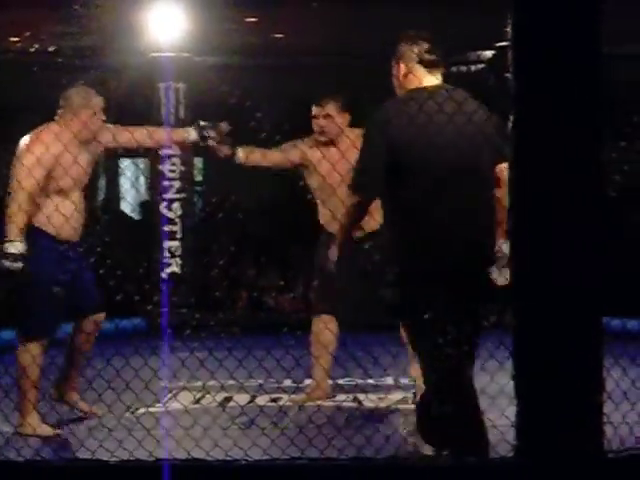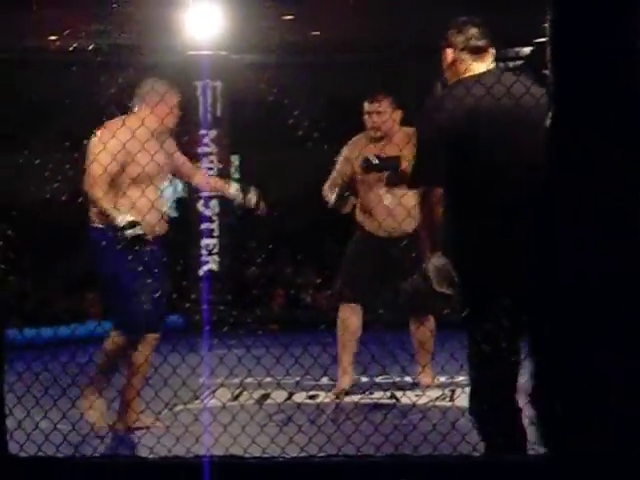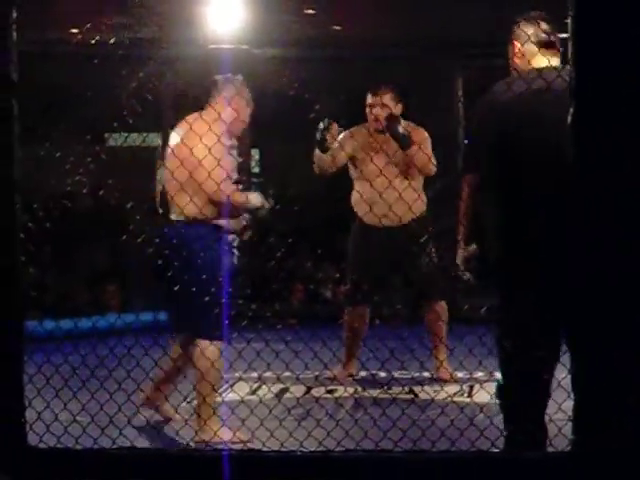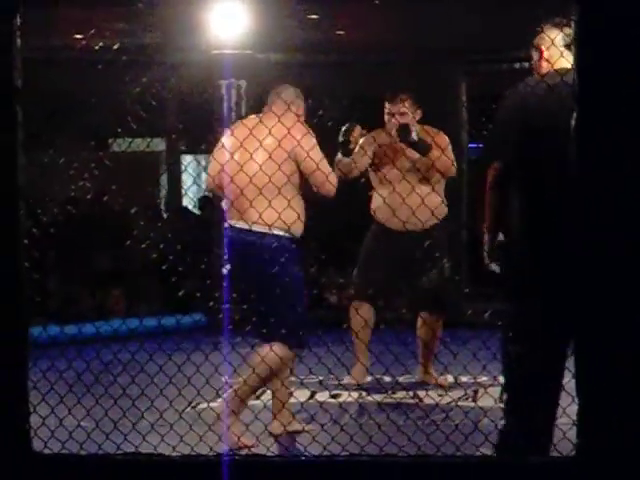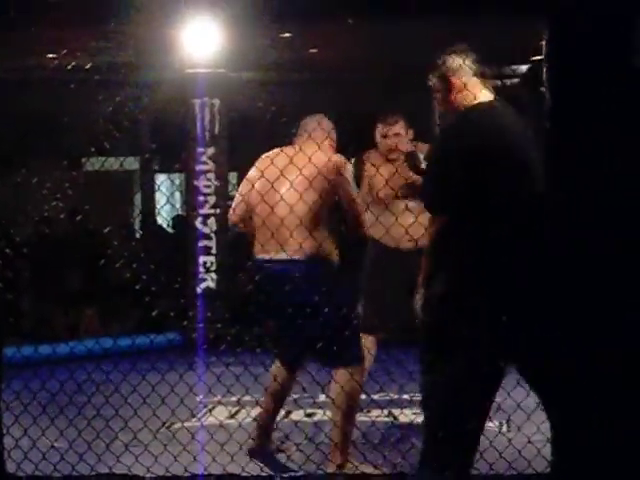
dt=0.4s
person 1, frame 1
left shoulder: (391, 117)
right shoulder: (478, 110)
left elbow: (364, 194)
right elbow: (503, 178)
left wrist: (339, 241)
right wrist: (498, 239)
left hip: (423, 254)
right hip: (475, 250)
left knee: (439, 348)
right knee: (459, 344)
left ankle: (466, 444)
right ankle: (432, 427)
person 1, frame 2
left shoulder: (444, 107)
right shoulder: (533, 92)
left elbow: (431, 189)
left wrist: (434, 250)
left hip: (484, 248)
right hip: (543, 241)
left knee: (494, 353)
left ankle: (505, 446)
person 1, frame 3
left shoulder: (502, 98)
left elbow: (475, 179)
left wrist: (465, 238)
left hip: (524, 247)
left knee: (525, 355)
left ankle: (525, 445)
person 1, frame 4
left shoulder: (525, 96)
left elbow: (499, 172)
left wrist: (491, 231)
left hip: (537, 246)
left knee: (530, 356)
left ankle: (521, 447)
person 1, frame 5
left shoulder: (459, 133)
right shoulder: (516, 126)
left elbow: (444, 217)
left wrist: (428, 280)
left hip: (476, 281)
right hip: (529, 275)
left knee: (448, 377)
right knee: (552, 377)
person 2, frame 1
left shoulder: (93, 138)
right shoulder: (42, 143)
left elbow: (141, 136)
left wrist: (190, 134)
left hip: (66, 246)
right hip: (37, 248)
left knee: (93, 316)
right knee: (36, 333)
left ankle: (66, 387)
person 2, frame 2
left shoulder: (160, 137)
right shoulder: (116, 134)
left elbow: (191, 173)
right elbow: (94, 183)
left wrist: (234, 191)
right wrist: (122, 220)
left hip: (149, 243)
right hip: (117, 242)
left knee: (148, 328)
right knee: (137, 325)
left ankle: (127, 410)
right ankle: (94, 390)
person 2, frame 3
left shoulder: (193, 126)
right shoulder: (212, 132)
right elbow: (214, 189)
left wrist: (230, 216)
right wrist: (249, 200)
left hip: (191, 234)
right hip: (199, 237)
left knee: (192, 325)
right knee: (212, 330)
left ankle: (158, 392)
right ankle: (207, 424)
person 2, frame 4
left shoulder: (236, 131)
right shoulder: (297, 130)
left elbow: (213, 181)
right elbow: (328, 187)
right wrist: (308, 173)
left hip: (238, 238)
right hip: (270, 244)
left knee: (276, 330)
right knee: (286, 339)
left ankle: (281, 416)
right ankle: (232, 409)
person 2, frame 5
left shoulder: (266, 161)
right shoulder: (332, 162)
left elbow: (236, 216)
right elbow: (355, 222)
left hip: (268, 269)
right hip: (308, 271)
left knee: (288, 357)
right knee: (347, 362)
left ankle: (261, 437)
right ankle: (339, 458)
person 3, frame 1
right shoulder: (305, 149)
right elbow: (267, 157)
right wrist: (236, 153)
right hip: (337, 240)
right knee: (323, 310)
left ankle: (416, 363)
right ankle: (320, 383)
person 3, frame 2
left shoulder: (415, 140)
right shoulder: (354, 148)
right elbow: (333, 185)
left wrist: (388, 163)
right wrist: (335, 197)
left hip: (410, 238)
right hip: (369, 237)
right knee: (348, 298)
left ankle: (424, 370)
right ankle: (345, 373)
person 3, frame 3
left shoulder: (416, 134)
right shoulder: (353, 137)
left elbow: (430, 168)
right elbow: (323, 168)
left wrist: (402, 139)
right wrist: (322, 147)
left hip: (411, 228)
right hip: (369, 230)
left knee: (434, 295)
right knee: (356, 300)
left ankle: (441, 360)
right ankle: (349, 362)
person 3, frame 4
left shoulder: (435, 138)
right shoulder: (373, 141)
left elbow: (450, 170)
right elbow: (346, 171)
left wrist: (419, 145)
right wrist: (345, 149)
left hip: (427, 234)
right hip: (386, 233)
left knee: (433, 306)
right knee: (363, 297)
left ankle: (426, 367)
right ankle: (361, 364)
person 3, frame 5
left shoulder: (426, 154)
right shoulder: (367, 163)
right elbow: (358, 202)
left wrist: (425, 171)
right wrist: (358, 176)
left hip: (424, 250)
right hip: (385, 254)
right knee: (370, 324)
